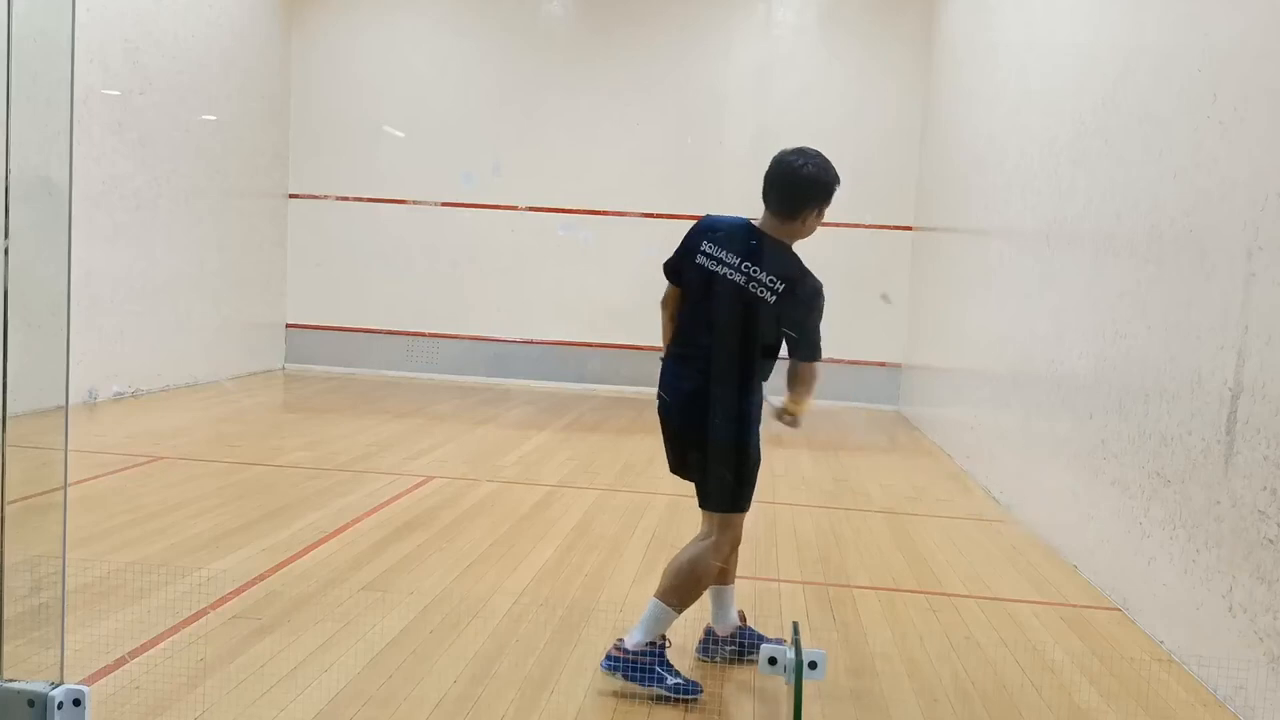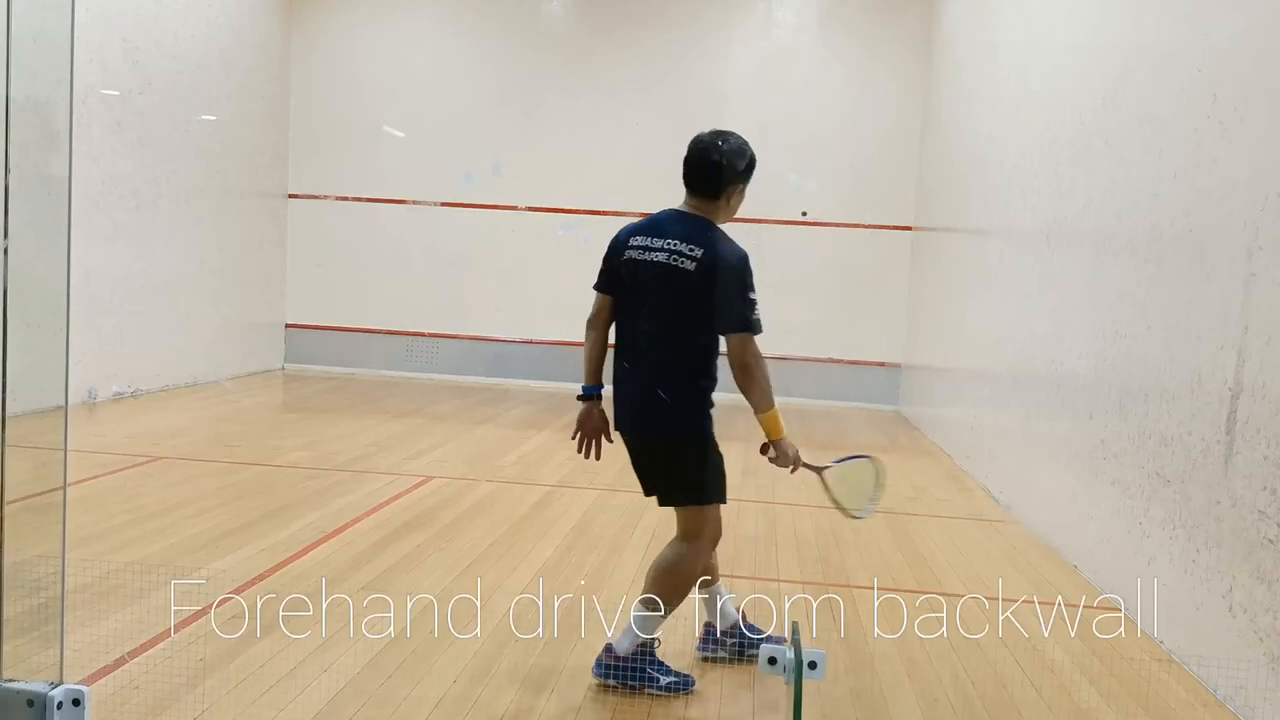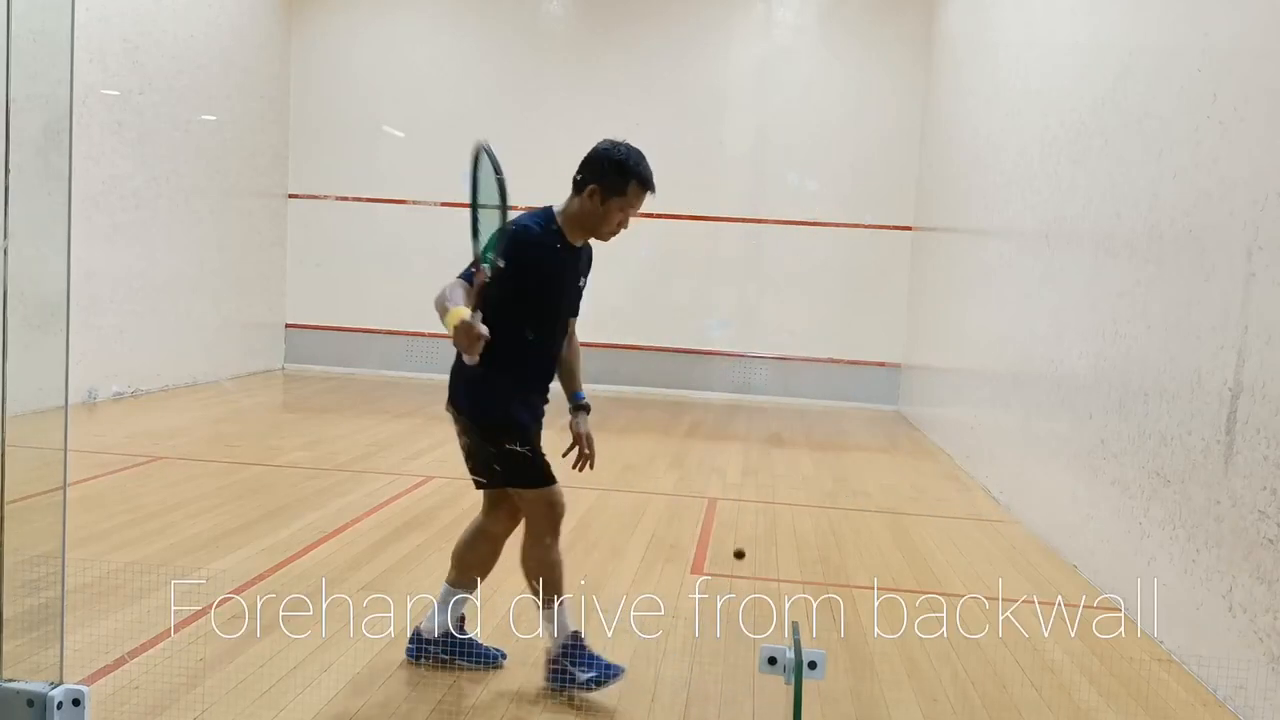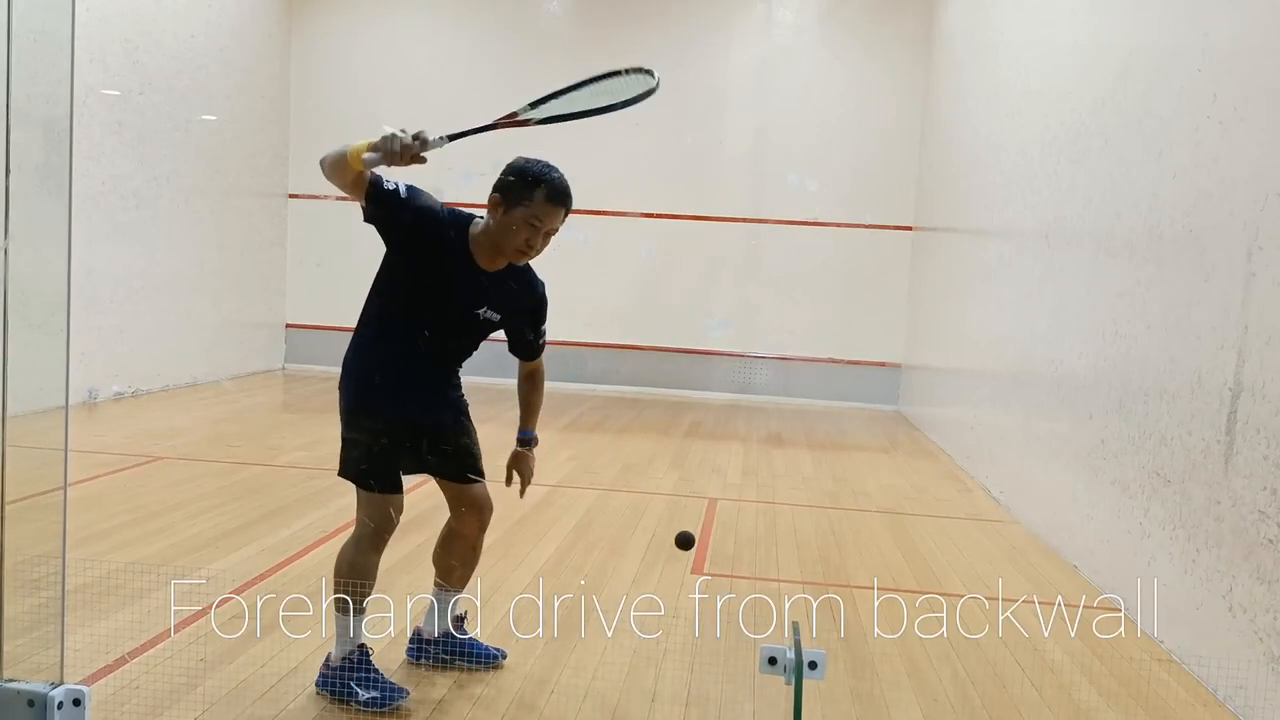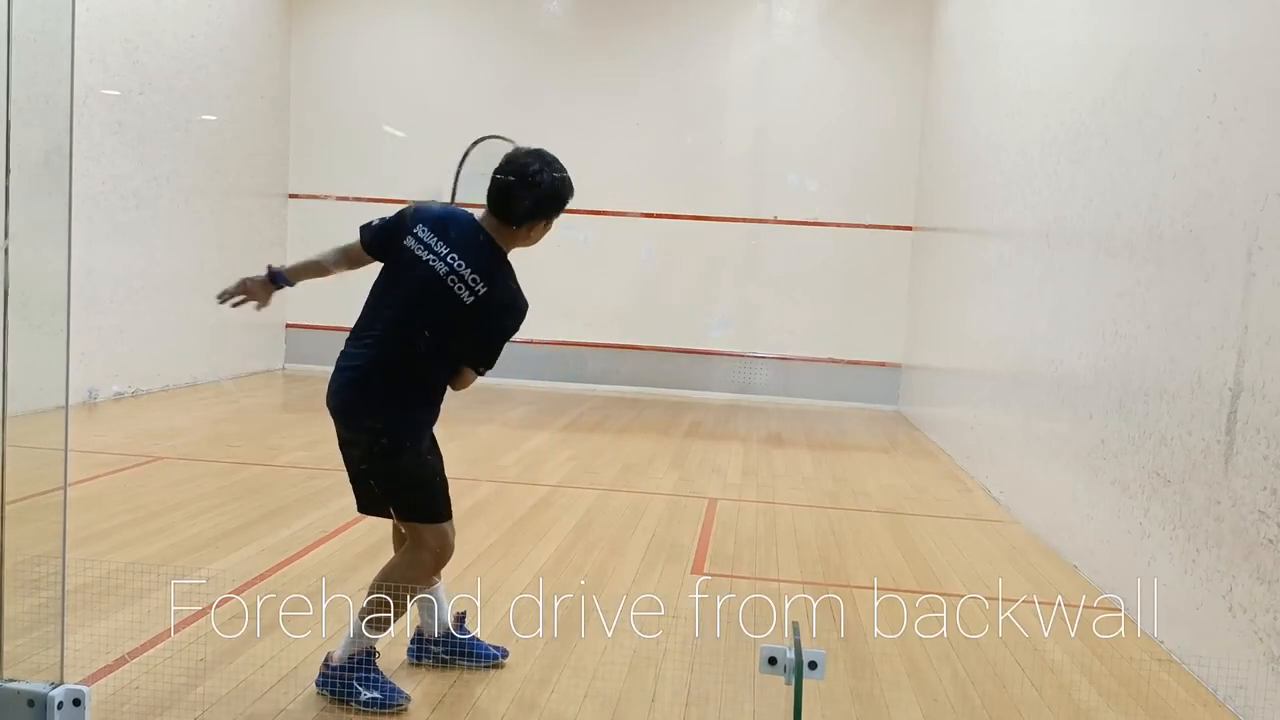
dt=1s
person 1, frame 1
left shoulder: (706, 233)
right shoulder: (802, 289)
left elbow: (671, 303)
right elbow: (803, 374)
right wrist: (794, 406)
left hip: (677, 398)
right hip: (726, 416)
left knee: (722, 518)
right knee: (720, 535)
left ankle: (725, 630)
right ankle: (636, 648)
person 1, frame 2
left shoulder: (630, 237)
right shoulder: (727, 258)
left elbow: (598, 322)
right elbow: (743, 354)
left wrist: (591, 397)
right wrist: (776, 431)
left hip: (633, 411)
right hip: (681, 414)
left knee: (696, 520)
right knee: (699, 532)
left ankle: (725, 626)
right ankle: (626, 651)
person 1, frame 3
left shoulder: (580, 253)
right shoulder: (525, 236)
right elbow: (454, 290)
left wrist: (578, 407)
right wrist: (461, 322)
left hip: (520, 402)
right hip: (487, 398)
left knee: (502, 512)
right knee: (546, 509)
left ankle: (437, 631)
right ankle: (565, 650)
person 1, frame 4
left shoulder: (525, 292)
right shoulder: (424, 222)
left elbow: (531, 370)
right elbow: (334, 169)
left wrist: (526, 442)
right wrist: (376, 153)
left hip: (439, 396)
right hip: (374, 391)
left knee: (474, 508)
right knee: (379, 518)
left ankle: (436, 631)
right ankle: (343, 660)
person 1, frame 5
left shoulder: (424, 219)
right shoulder: (506, 302)
left elbow: (348, 255)
right elbow: (459, 379)
left wrist: (276, 278)
left hip: (354, 389)
right hip: (389, 415)
left knee: (415, 515)
right knee: (433, 541)
left ankle: (437, 632)
right ankle: (346, 662)
